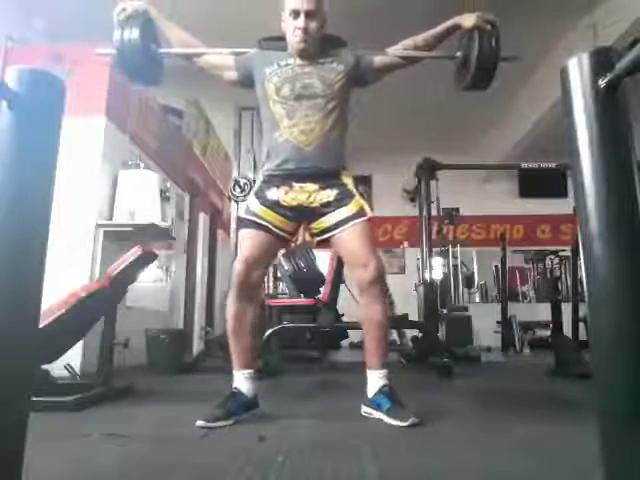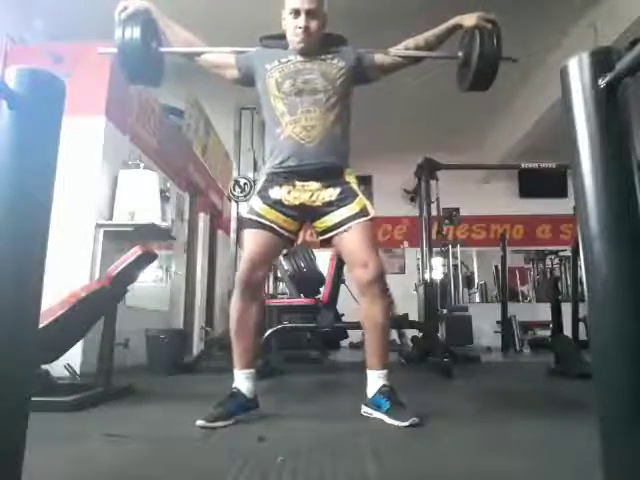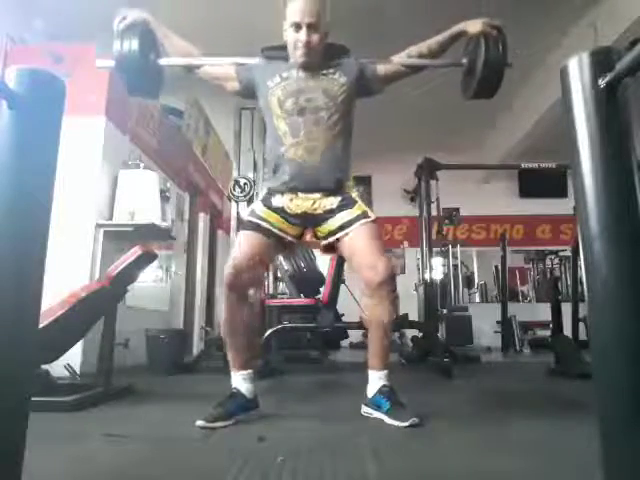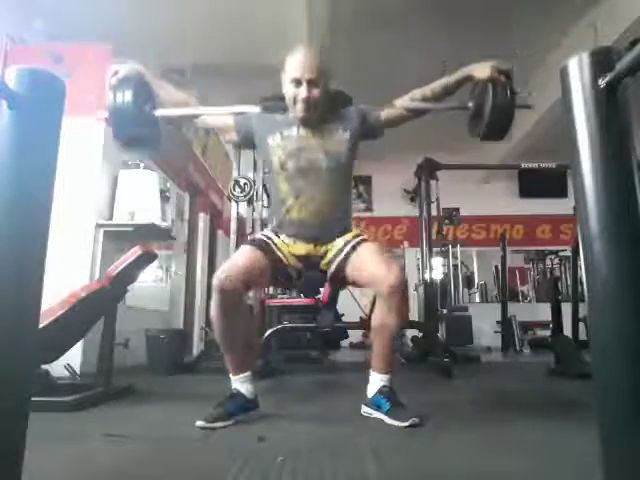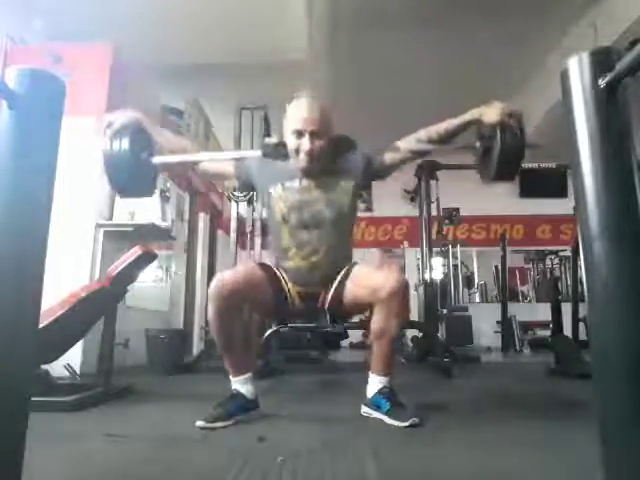
dt=0.3s
person 1, frame 1
left shoulder: (346, 62)
right shoulder: (259, 63)
left elbow: (402, 53)
right elbow: (198, 54)
left hip: (331, 184)
right hip: (276, 185)
left knee: (371, 276)
right knee: (243, 278)
left ankle: (378, 390)
right ankle: (242, 390)
person 1, frame 2
left shoulder: (347, 60)
right shoulder: (261, 61)
left elbow: (405, 52)
right elbow: (198, 52)
left hip: (334, 183)
right hip: (279, 183)
left knee: (371, 276)
right knee: (247, 278)
left ankle: (378, 391)
right ankle: (243, 390)
person 1, frame 3
left shoulder: (349, 72)
right shoulder: (263, 74)
left elbow: (408, 60)
right elbow: (201, 65)
left hip: (336, 198)
right hip: (279, 198)
left knee: (380, 275)
right knee: (236, 278)
left ankle: (378, 392)
right ankle: (242, 390)
person 1, frame 4
left shoulder: (351, 120)
right shoulder: (262, 124)
left elbow: (411, 103)
right elbow: (196, 113)
left wrist: (467, 73)
right wrist: (144, 75)
left hip: (337, 239)
right hip: (282, 239)
left knee: (392, 282)
right knee: (225, 283)
left ankle: (379, 391)
right ankle: (242, 390)
person 1, frame 5
left shoulder: (353, 167)
right shoulder: (263, 170)
left elbow: (416, 144)
right elbow: (195, 158)
left wrist: (476, 115)
right wrist: (140, 122)
left hip: (338, 283)
right hip: (282, 284)
left knee: (392, 284)
right knee: (223, 288)
left ankle: (378, 393)
right ankle: (243, 392)
